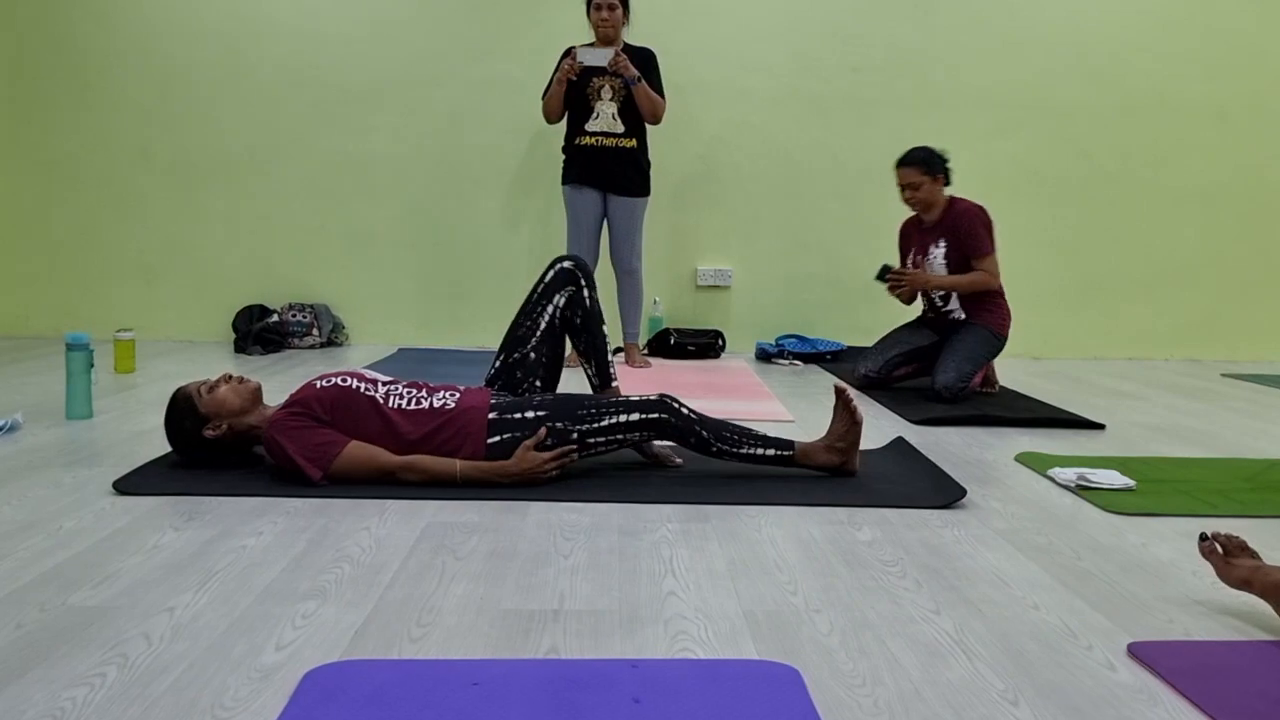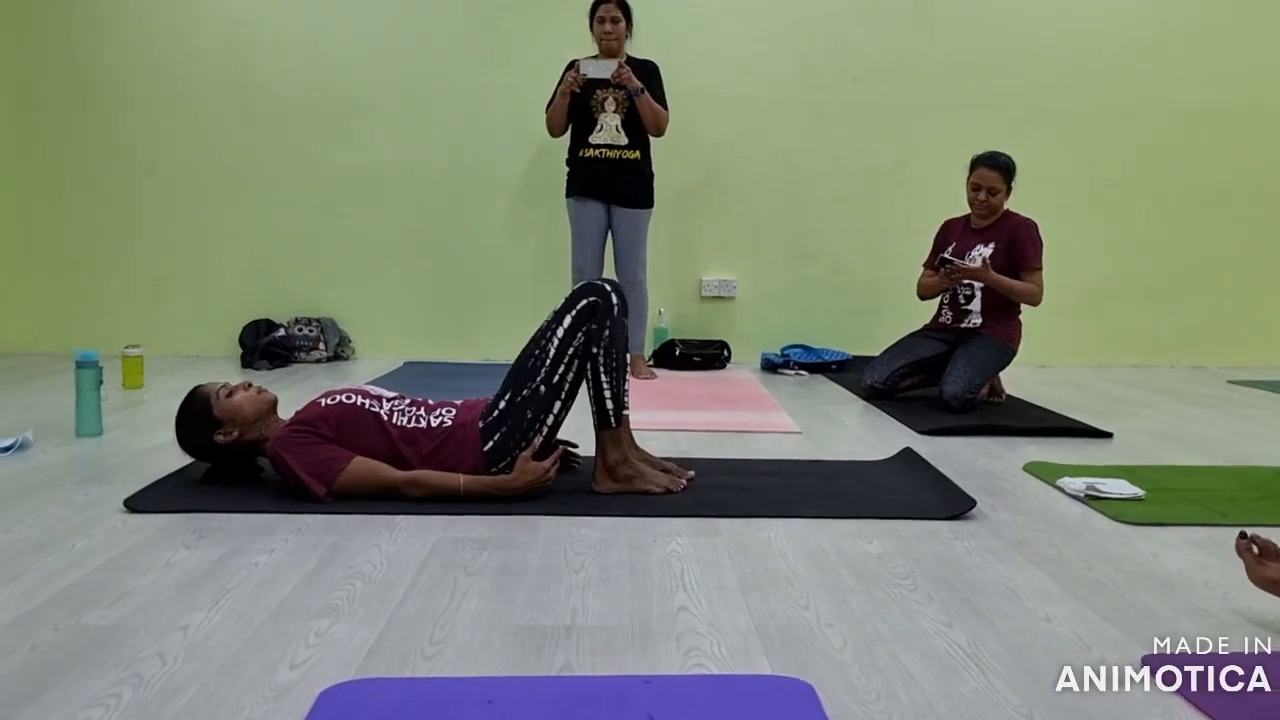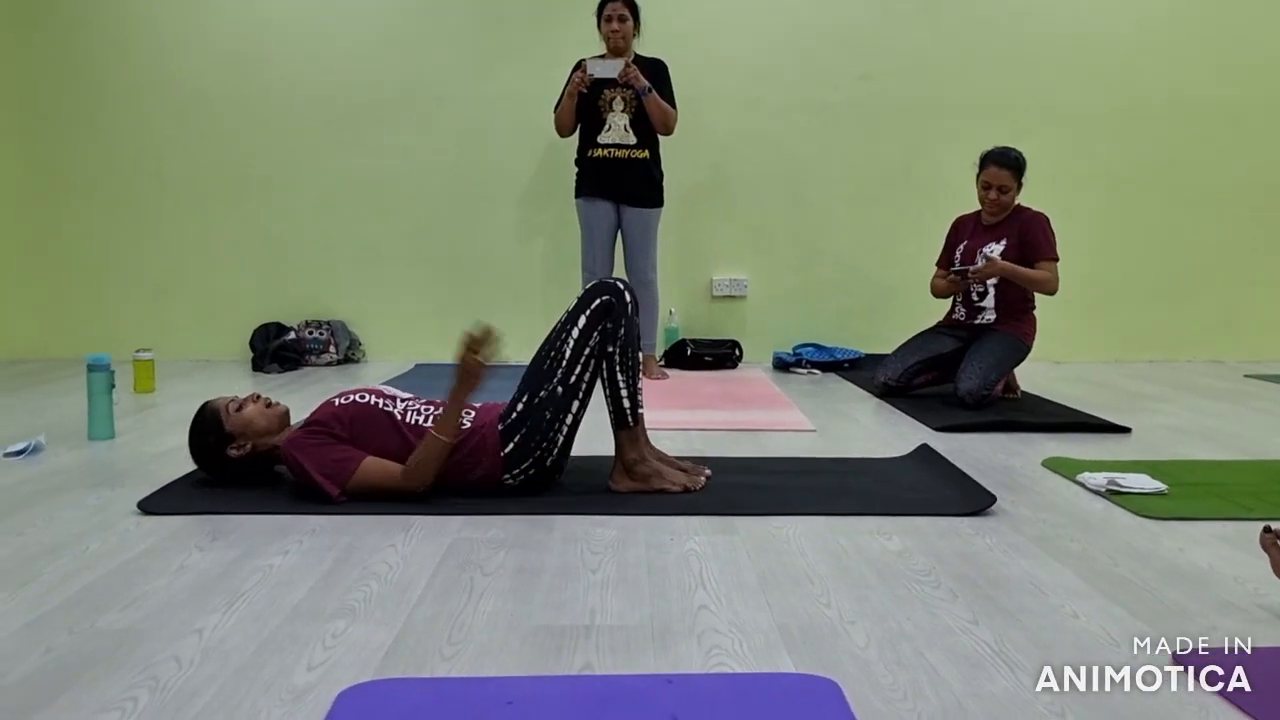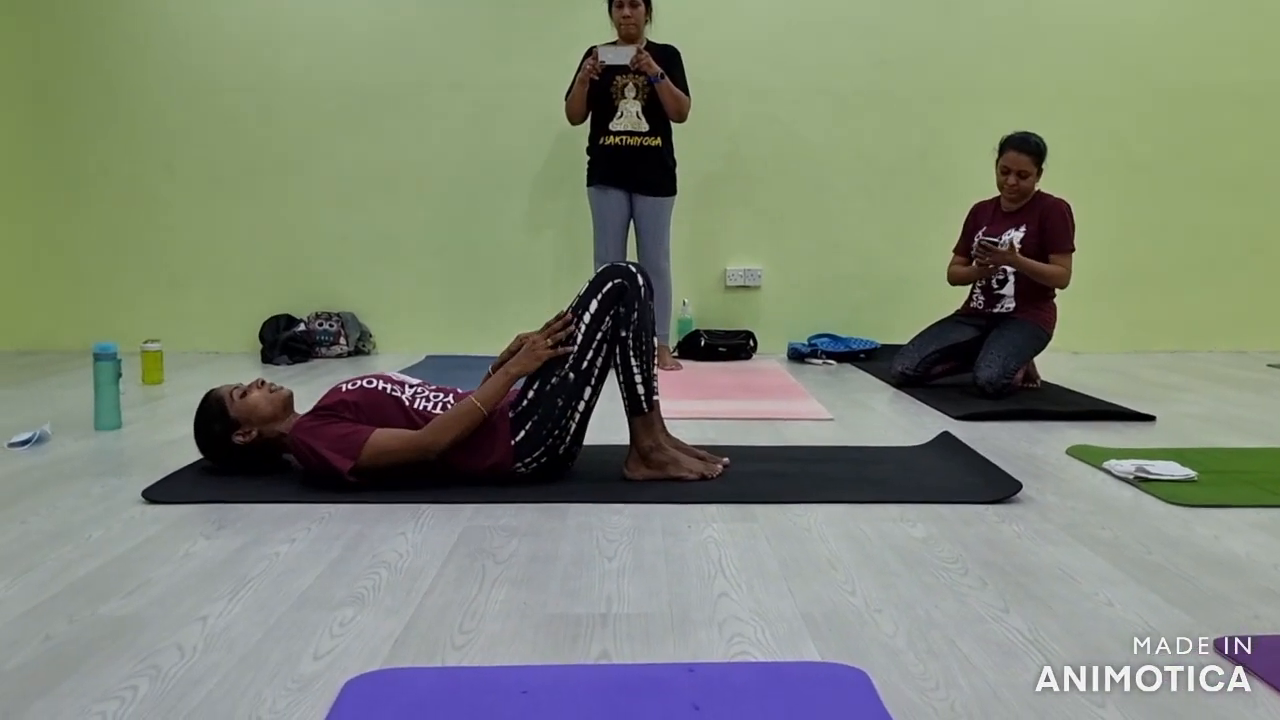
dt=1s
person 1, frame 1
left shoulder: (299, 409)
right shoulder: (287, 435)
right elbow: (398, 466)
right wrist: (501, 472)
left hip: (494, 404)
right hip: (495, 434)
left knee: (569, 273)
right knee: (664, 410)
left ankle: (614, 412)
right ankle: (814, 454)
person 1, frame 2
left shoulder: (306, 426)
right shoulder: (291, 450)
right elbow: (403, 482)
left wrist: (534, 436)
right wrist: (506, 484)
left hip: (484, 424)
right hip: (492, 447)
left knee: (601, 298)
right knee: (595, 303)
left ankle: (621, 451)
right ankle: (615, 466)
person 1, frame 3
left shoulder: (317, 433)
right shoulder: (305, 452)
right elbow: (414, 479)
left wrist: (497, 399)
right wrist: (463, 386)
left hip: (503, 433)
right hip: (516, 455)
left knee: (611, 295)
right knee: (606, 303)
left ankle: (637, 451)
right ankle: (633, 466)
person 1, frame 4
left shoulder: (323, 420)
right shoulder: (314, 439)
right elbow: (429, 442)
left wrist: (506, 362)
right wrist: (516, 370)
left hip: (516, 421)
right hip: (524, 441)
left knee: (624, 280)
right knee: (619, 288)
left ankle: (654, 438)
right ankle: (648, 452)
person 2, frame 1
left shoulder: (642, 57)
right shoulder: (573, 56)
left elbow: (656, 116)
right elbow: (551, 116)
left wrist: (632, 75)
right wrist: (561, 80)
left hip: (629, 176)
right hip: (581, 175)
left knee: (628, 263)
right knee: (580, 262)
left ankle: (632, 345)
person 2, frame 2
left shoulder: (646, 69)
right shoulder: (576, 68)
left elbow: (659, 128)
right elbow: (554, 129)
left wrist: (635, 87)
right wrist: (565, 91)
left hip: (633, 188)
right hip: (585, 188)
left knee: (632, 274)
right knee: (585, 273)
left ankle: (637, 356)
person 2, frame 3
left shoulder: (654, 68)
right shoulder: (584, 68)
left elbow: (668, 126)
right elbow: (563, 129)
left wrist: (642, 86)
right wrist: (572, 92)
left hip: (642, 188)
right hip: (595, 188)
left knee: (643, 274)
right knee: (595, 274)
left ankle: (649, 356)
person 2, frame 4
left shoulder: (666, 55)
right shoulder: (595, 55)
left elbow: (681, 113)
right elbow: (574, 117)
left wrist: (655, 73)
right wrist: (583, 79)
left hip: (655, 176)
right hip: (606, 176)
left knee: (656, 262)
right knee: (608, 263)
left ankle: (662, 346)
person 3, frame 1
left shoulder: (967, 216)
right shoulder: (909, 229)
left elbow: (990, 279)
right elbow: (908, 297)
left wrist: (930, 280)
right wrist: (901, 287)
left hip: (982, 321)
right hip: (934, 322)
left knee: (947, 385)
right knee: (865, 374)
left ankle: (977, 368)
right ankle: (947, 361)
person 3, frame 2
left shoulder: (1020, 229)
right shoulder: (950, 228)
left elbow: (1035, 294)
right elbow: (922, 290)
left wrist: (988, 277)
right wrist: (943, 280)
left hip: (993, 333)
right hip: (944, 329)
left knee: (956, 394)
right knee: (873, 382)
left ankle: (983, 379)
right ankle: (955, 369)
person 3, frame 3
left shoulder: (1032, 223)
right shoulder: (962, 225)
left elbow: (1050, 284)
right elbow: (936, 285)
left wrist: (1004, 269)
right wrist: (952, 285)
left hip: (1007, 329)
right hip: (958, 326)
left knee: (970, 390)
right knee: (886, 379)
left ankle: (998, 376)
right ankle: (968, 365)
person 3, frame 4
left shoulder: (1053, 210)
right shoulder: (980, 211)
left elbow: (1062, 277)
right elbow: (953, 273)
left wrist: (1015, 261)
right wrist: (978, 270)
left hip: (1026, 318)
right hip: (976, 315)
left knee: (990, 380)
right knee: (903, 369)
left ankle: (1019, 365)
right ankle: (986, 355)
